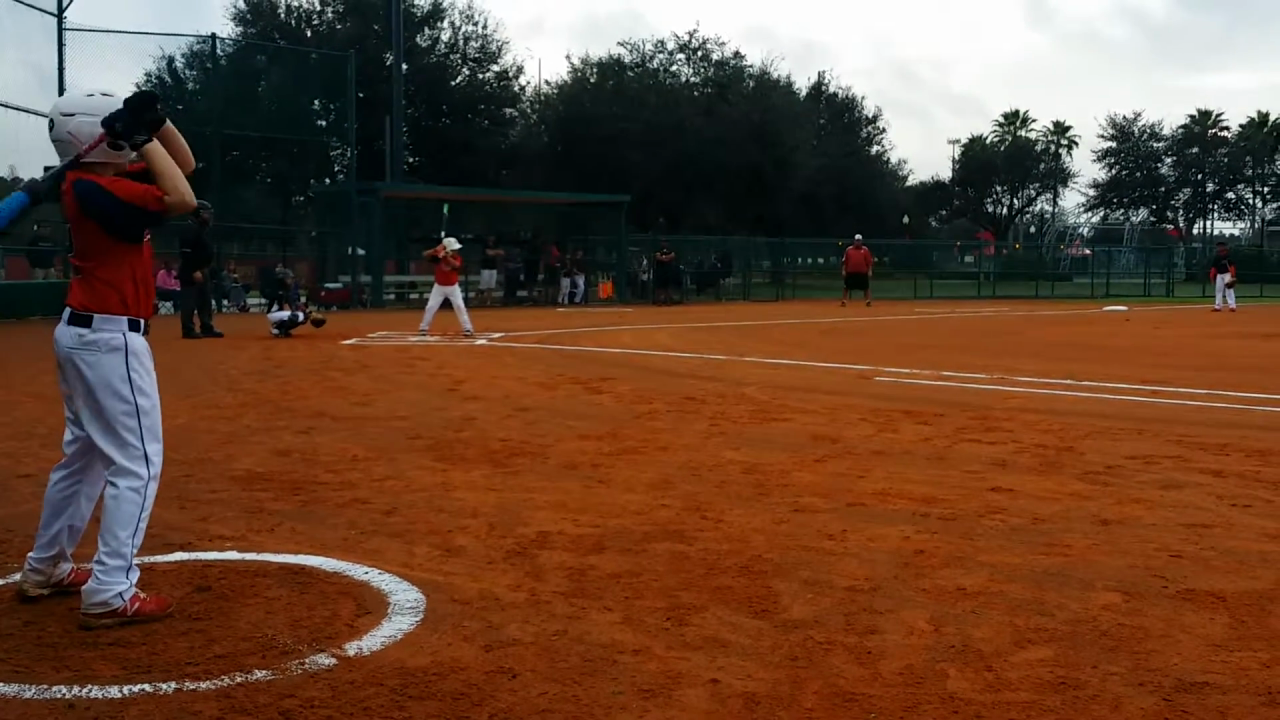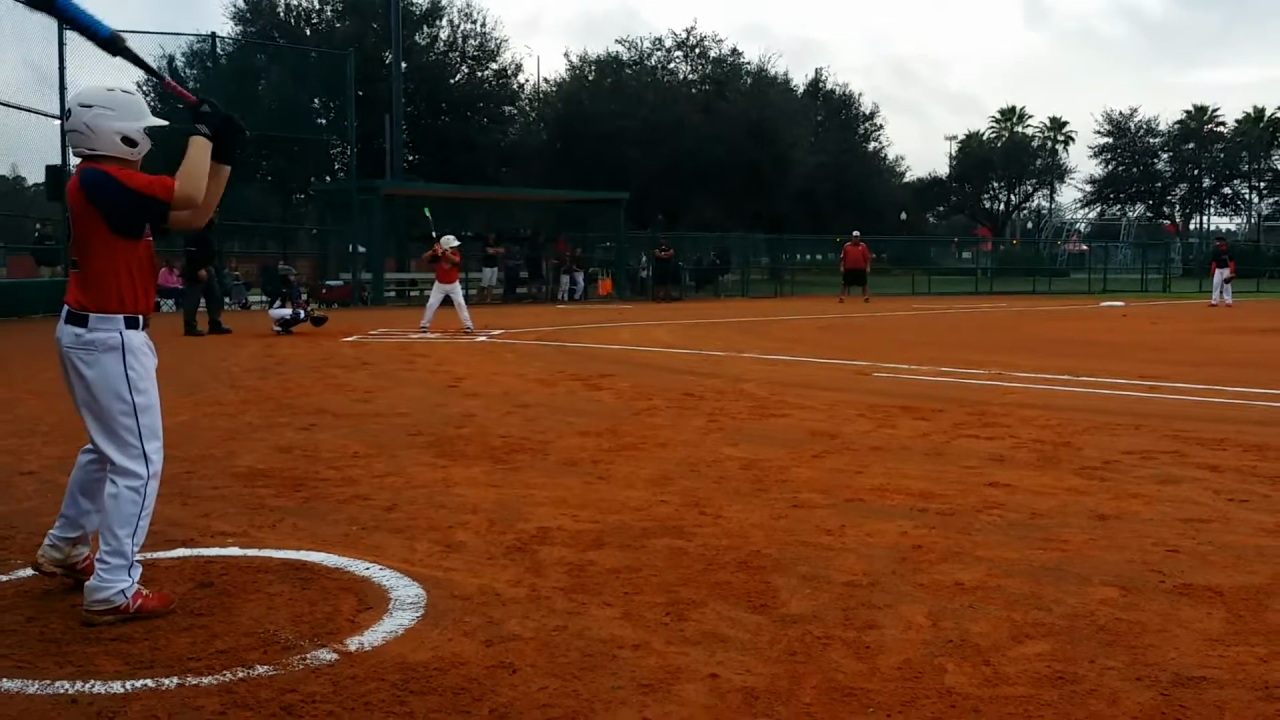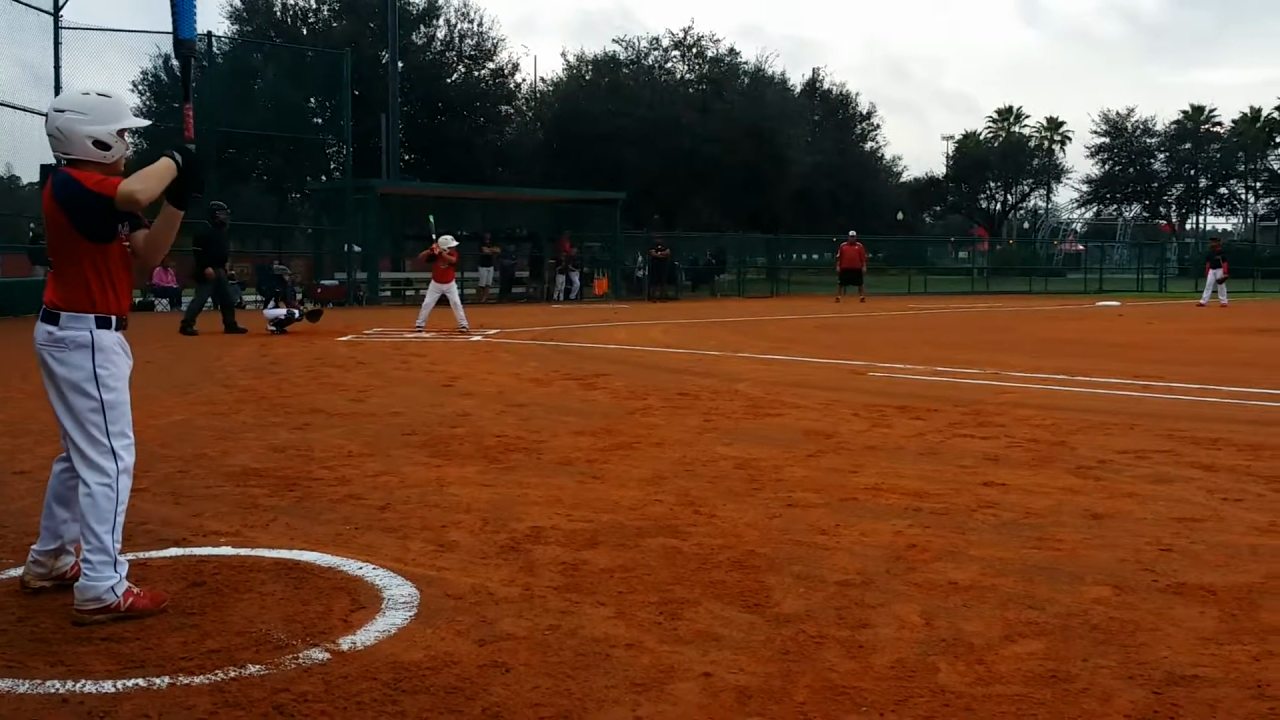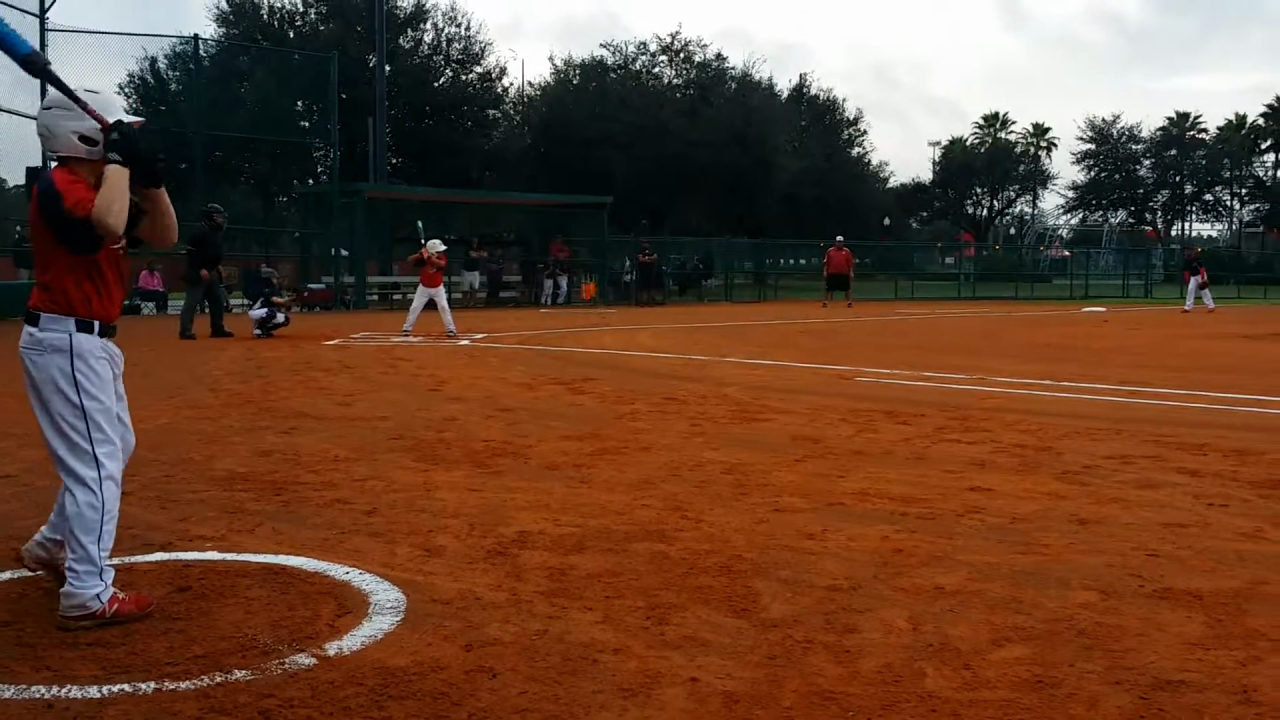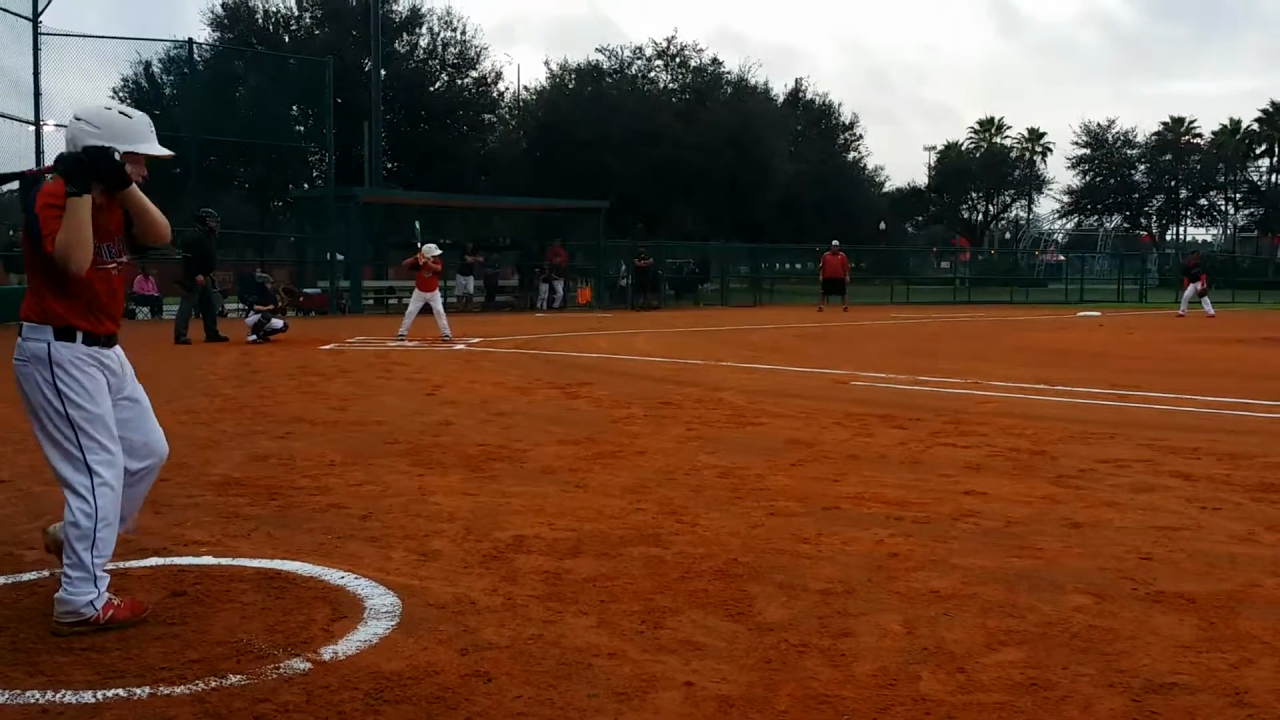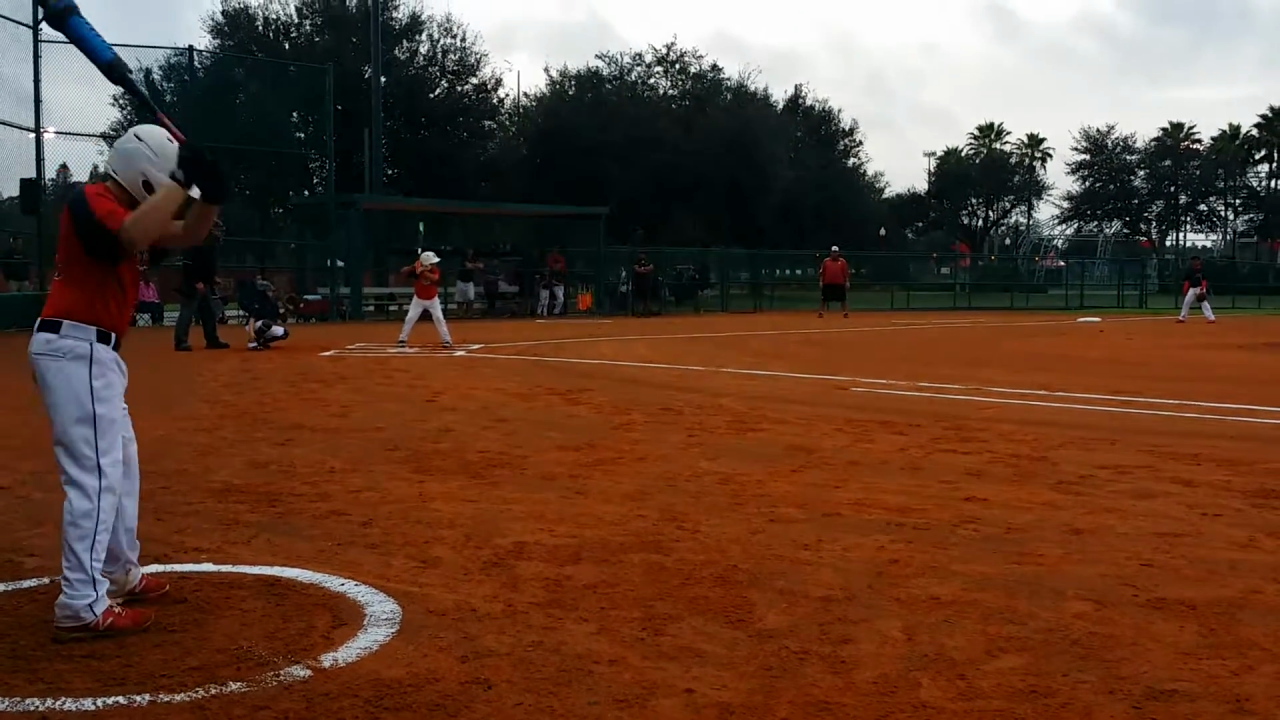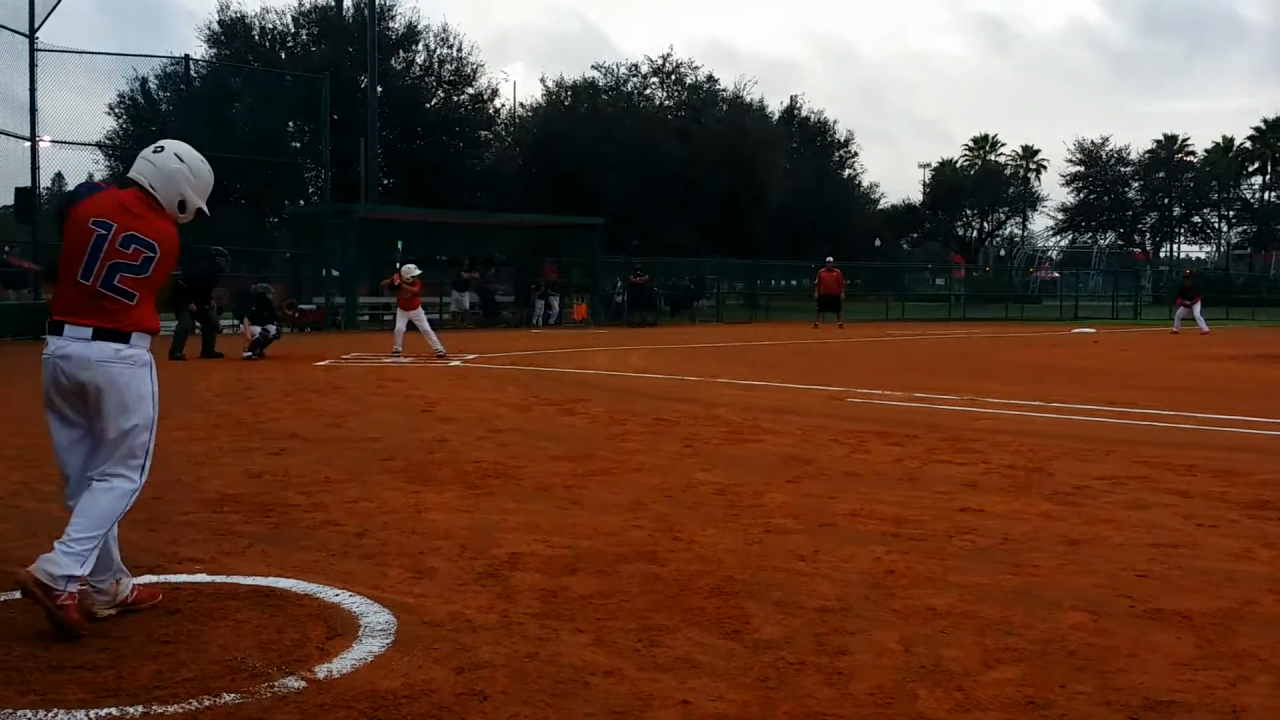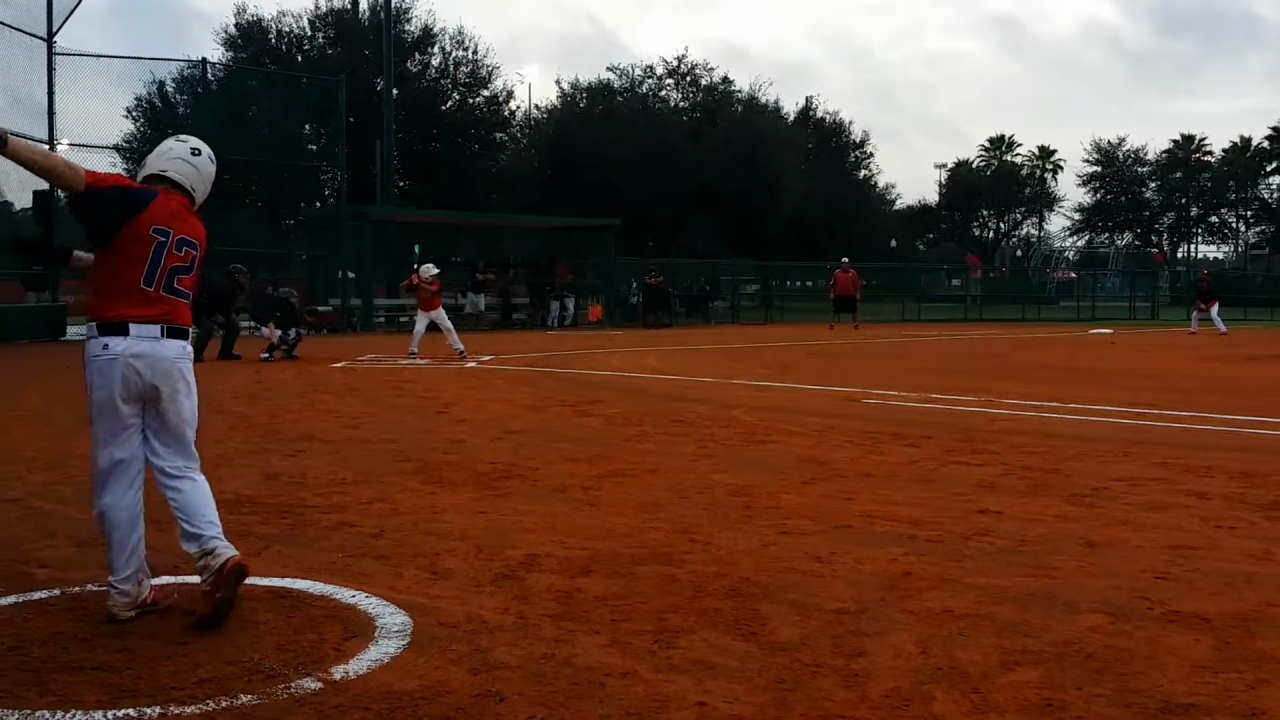
dt=0.4s
person 1, frame 1
left shoulder: (107, 182)
right shoulder: (93, 188)
left elbow: (185, 165)
right elbow: (183, 200)
left wrist: (153, 121)
right wrist: (144, 138)
left hip: (87, 333)
right hip: (108, 338)
left knee: (83, 455)
right knee: (135, 462)
left ankle: (44, 568)
right ankle: (109, 594)
person 1, frame 2
left shoulder: (113, 183)
right shoulder: (100, 180)
left elbow: (196, 215)
right elbow: (189, 195)
left wrist: (223, 152)
right wrist: (202, 130)
left hip: (91, 330)
right hip: (109, 336)
left knee: (107, 448)
right knee: (137, 461)
left ankle: (64, 547)
right ankle: (111, 591)
person 1, frame 3
left shoulder: (100, 193)
right shoulder: (70, 182)
left elbow: (149, 251)
right elbow: (136, 194)
left wrist: (178, 198)
right wrist: (174, 158)
left hip: (88, 335)
right hip: (82, 337)
left knee: (82, 452)
right knee: (108, 458)
left ankle: (48, 561)
right ankle: (100, 590)
person 1, frame 4
left shoulder: (97, 189)
right shoulder: (58, 186)
left elbow: (164, 236)
right elbow: (112, 224)
left wrist: (149, 178)
right wrist: (117, 160)
left hip: (90, 341)
right hip: (65, 342)
left knee: (113, 449)
right knee: (96, 464)
left ankle: (52, 545)
right ankle: (86, 596)
person 1, frame 5
left shoulder: (116, 205)
right shoulder: (50, 199)
left elbow: (160, 235)
right elbow: (76, 264)
left wrist: (120, 184)
right wrist: (80, 188)
left hip: (104, 351)
right hip: (58, 354)
left knee: (148, 452)
right knee: (99, 472)
left ankle: (76, 538)
right ankle: (81, 602)
person 1, frame 6
left shoulder: (126, 208)
right shoulder: (89, 199)
left elbow: (187, 234)
right elbow: (134, 235)
left wrist: (209, 196)
right wrist: (180, 178)
left hip: (90, 351)
right hip: (76, 349)
left knee: (118, 463)
right knee: (95, 476)
left ankle: (119, 574)
right ankle: (82, 608)
person 1, frame 7
left shoulder: (83, 201)
right shoulder: (168, 237)
left hip: (60, 351)
right hip: (121, 356)
left knee: (84, 476)
right knee: (121, 474)
left ankle: (108, 586)
right ankle: (58, 572)
person 1, frame 8
left shoulder: (131, 199)
right shoulder: (196, 232)
left elbow: (69, 175)
right wrist: (76, 257)
left hip: (112, 351)
right hip: (171, 353)
left knee: (118, 473)
right knee: (179, 465)
left ankle: (127, 589)
right ankle: (215, 552)
